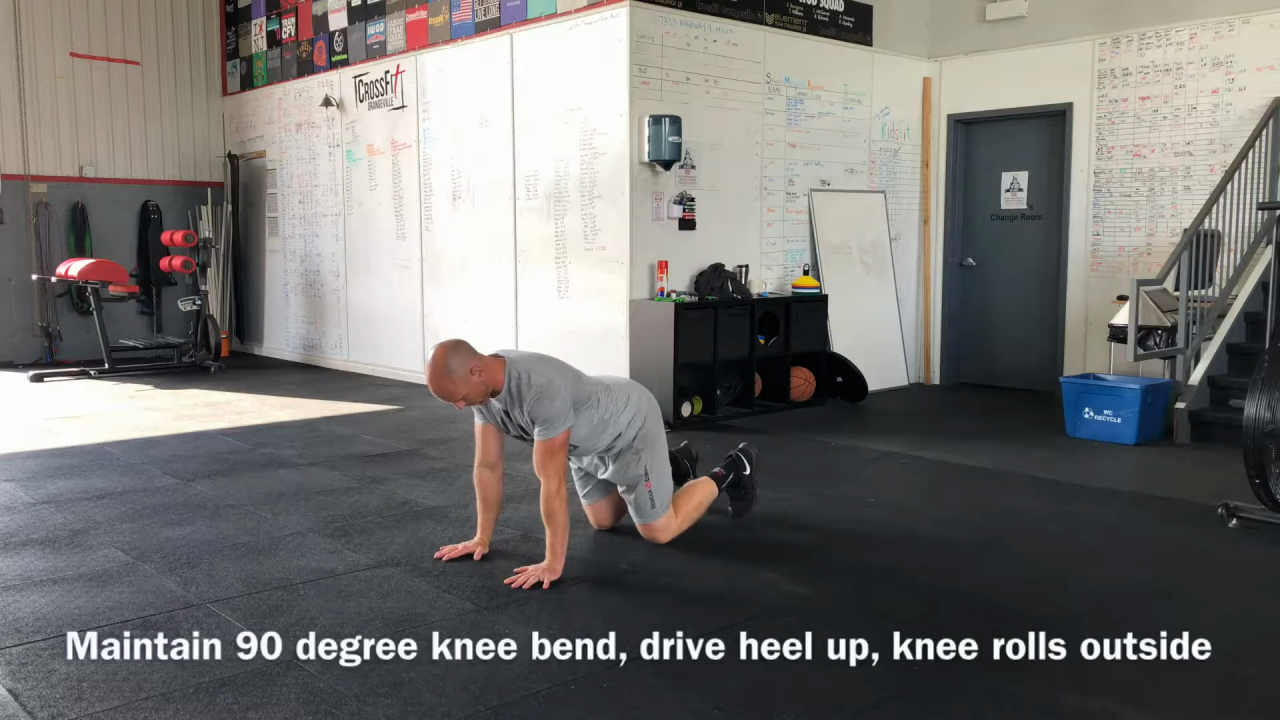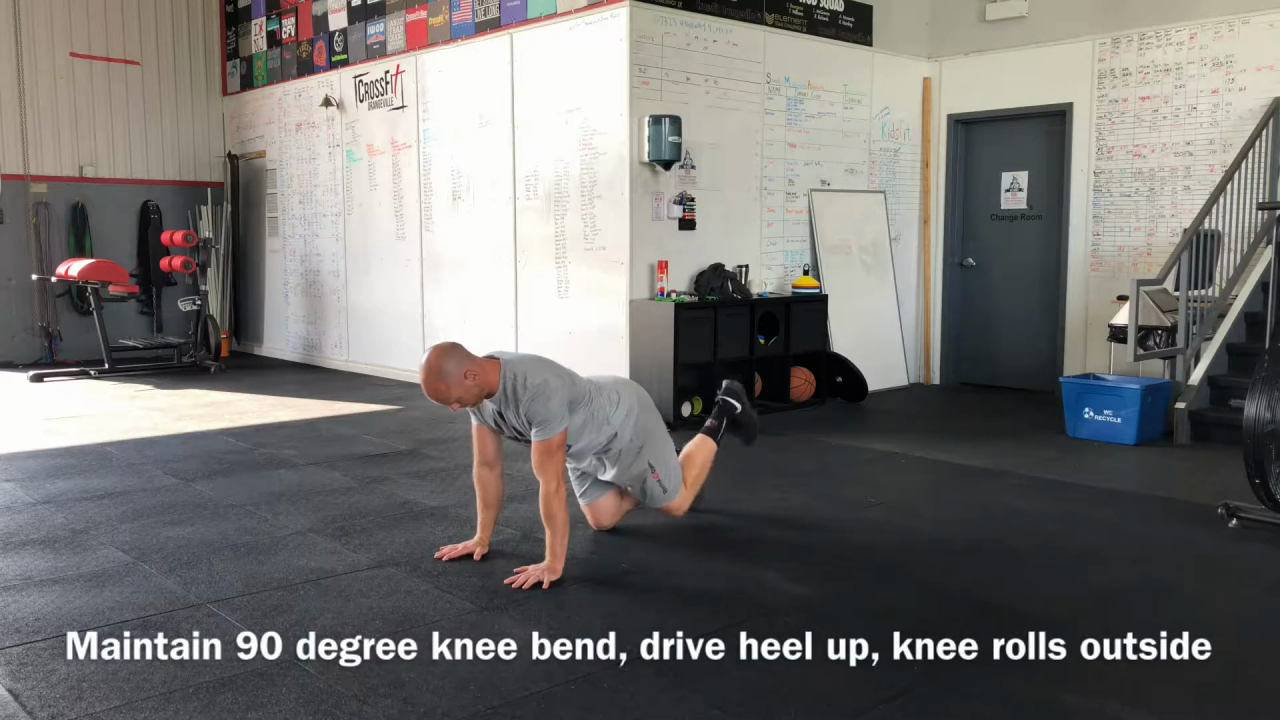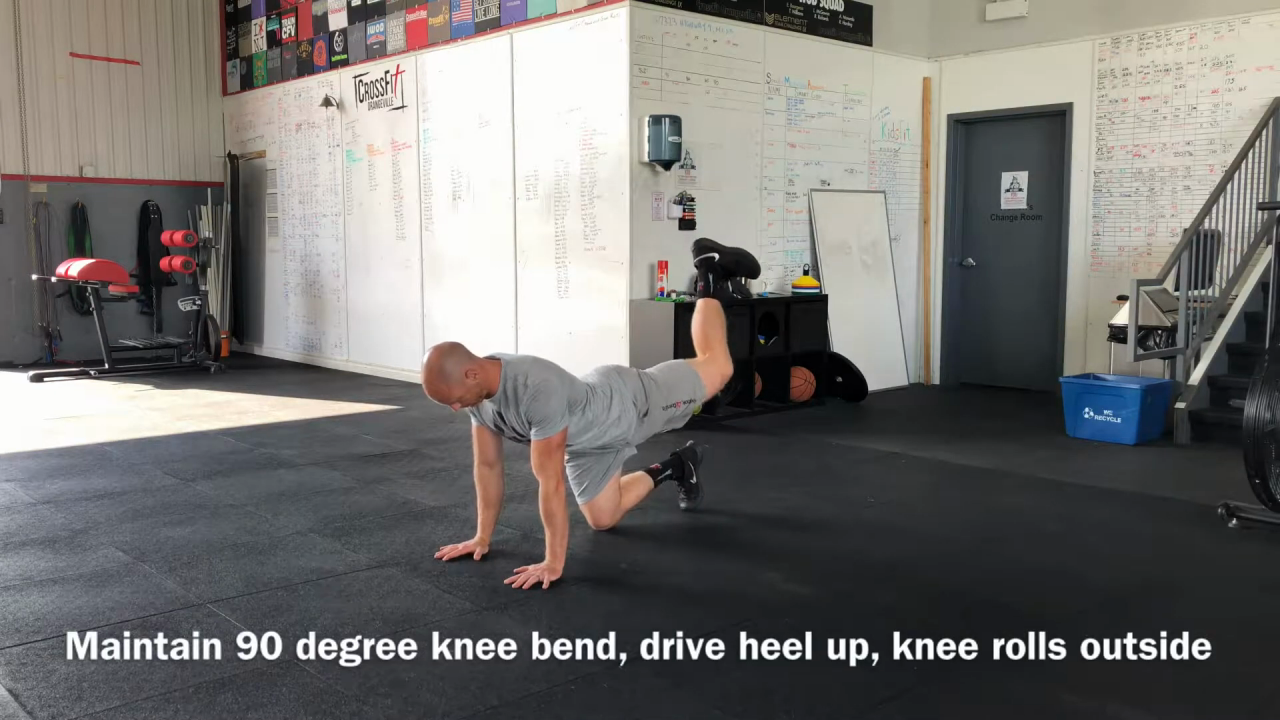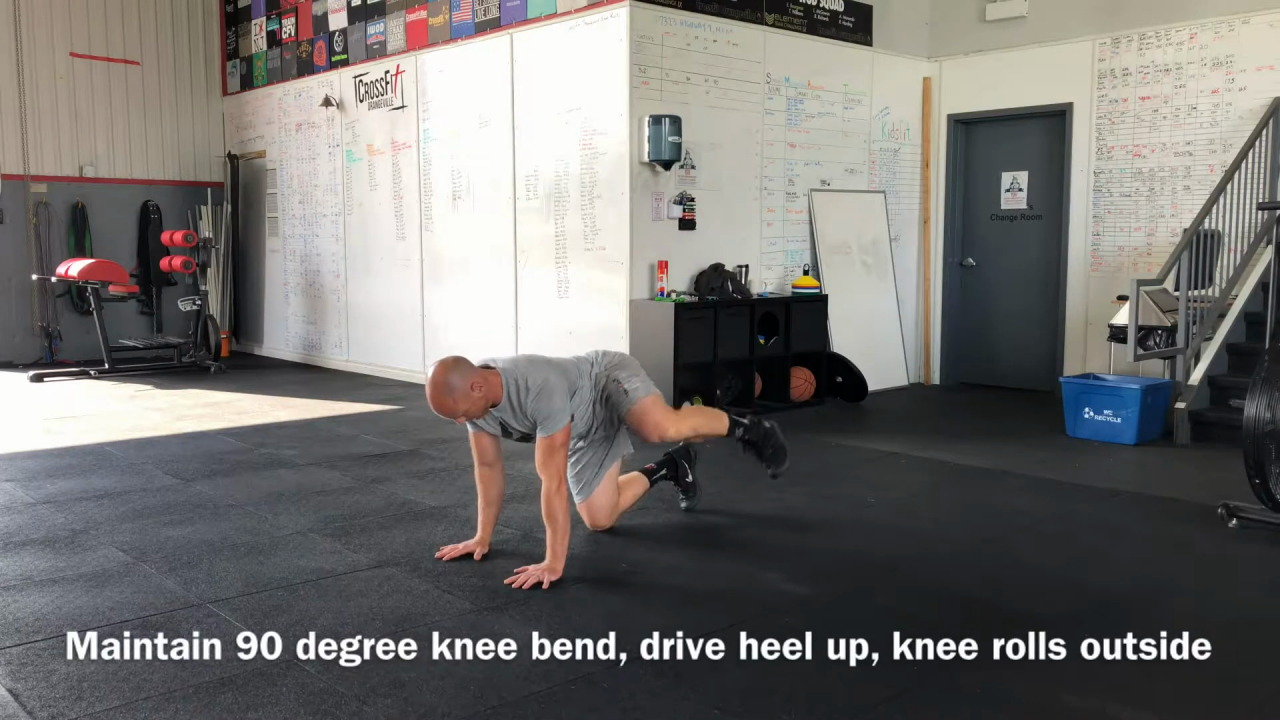
dt=1s
person 1, frame 1
left shoulder: (541, 389)
right shoulder: (483, 385)
left elbow: (552, 481)
right elbow: (488, 466)
left wrist: (554, 562)
right wrist: (482, 538)
left hip: (630, 425)
right hip: (590, 439)
left knee: (658, 530)
right knee: (603, 522)
left ankle: (731, 471)
right ankle: (673, 466)
person 1, frame 2
left shoulder: (536, 389)
right shoulder: (477, 387)
left elbow: (551, 481)
right elbow: (487, 466)
left wrist: (554, 562)
right wrist: (482, 537)
left hip: (624, 423)
right hip: (585, 440)
left knee: (676, 502)
right knee: (603, 521)
left ankle: (724, 412)
right ankle: (668, 463)
person 1, frame 3
left shoulder: (537, 389)
right shoulder: (477, 391)
left elbow: (551, 481)
right elbow: (488, 466)
left wrist: (554, 562)
right wrist: (482, 537)
left hip: (625, 405)
left knee: (717, 369)
right knee: (603, 519)
left ankle: (709, 275)
right ankle: (671, 469)
person 1, frame 4
left shoulder: (540, 390)
right shoulder: (472, 396)
left elbow: (553, 479)
right elbow: (488, 468)
left wrist: (554, 562)
right wrist: (482, 538)
right hip: (585, 430)
left knee: (664, 428)
right knee: (599, 520)
left ankle: (743, 428)
right ankle: (669, 466)
